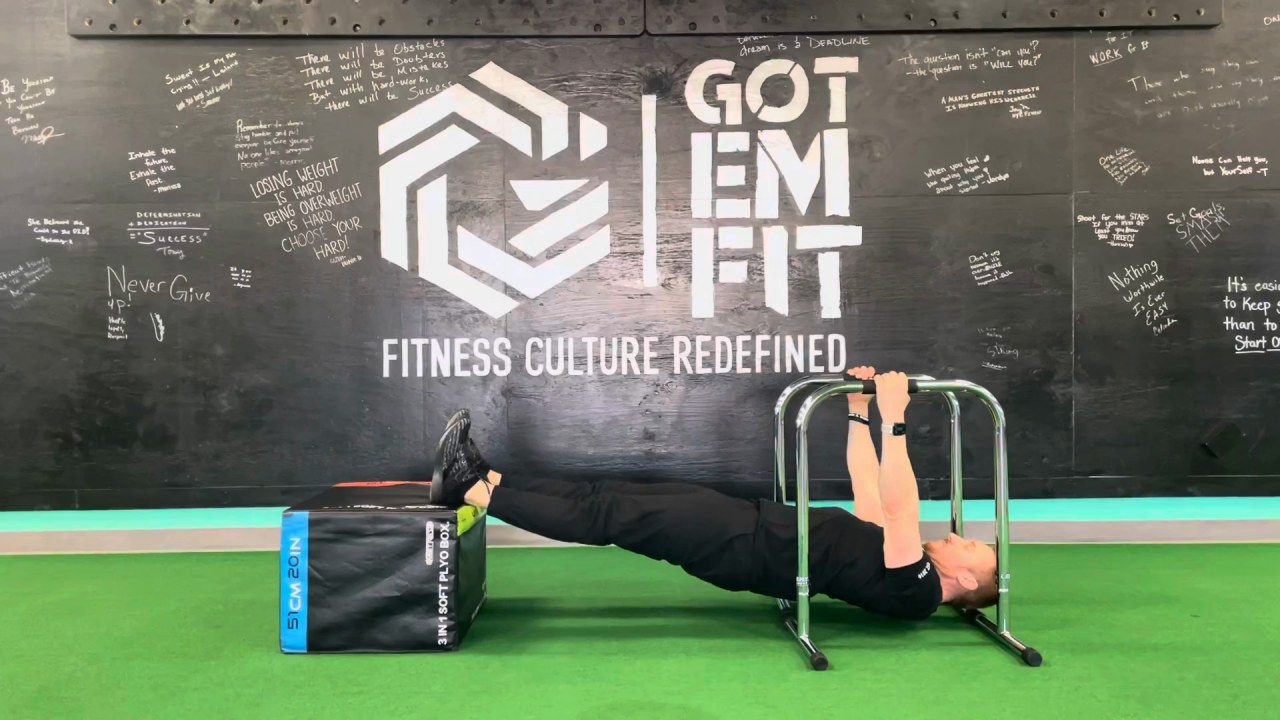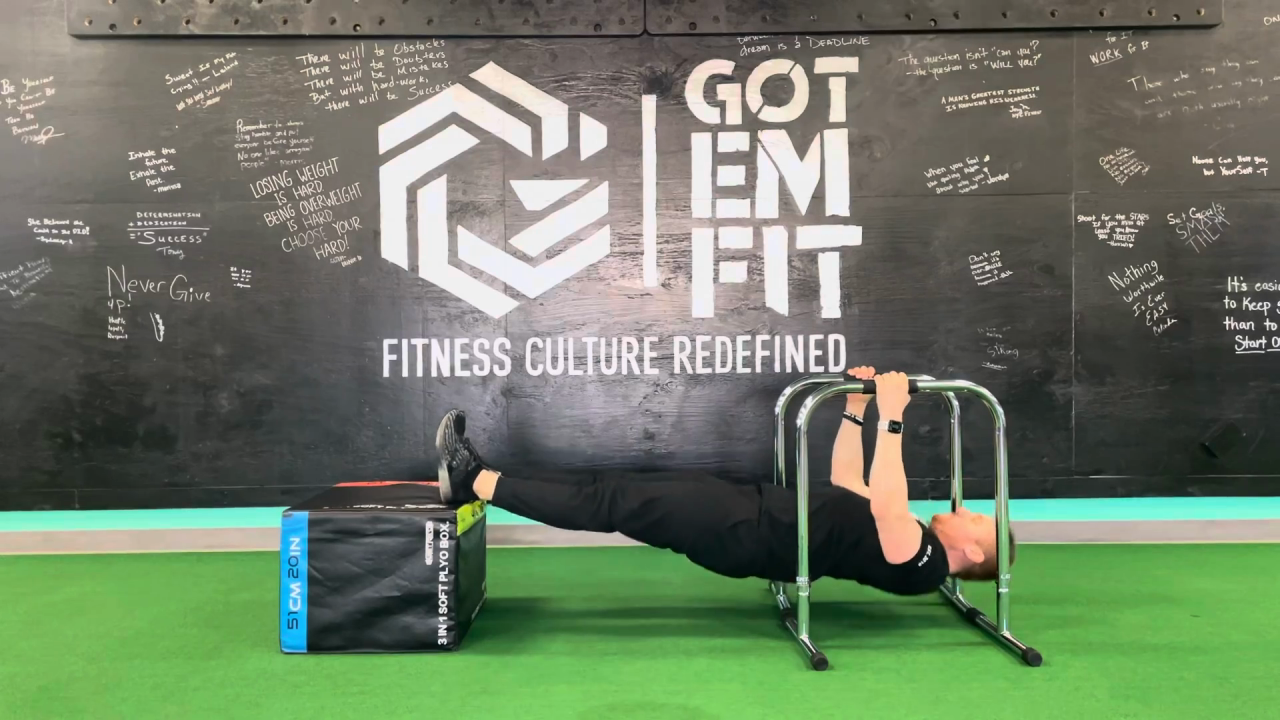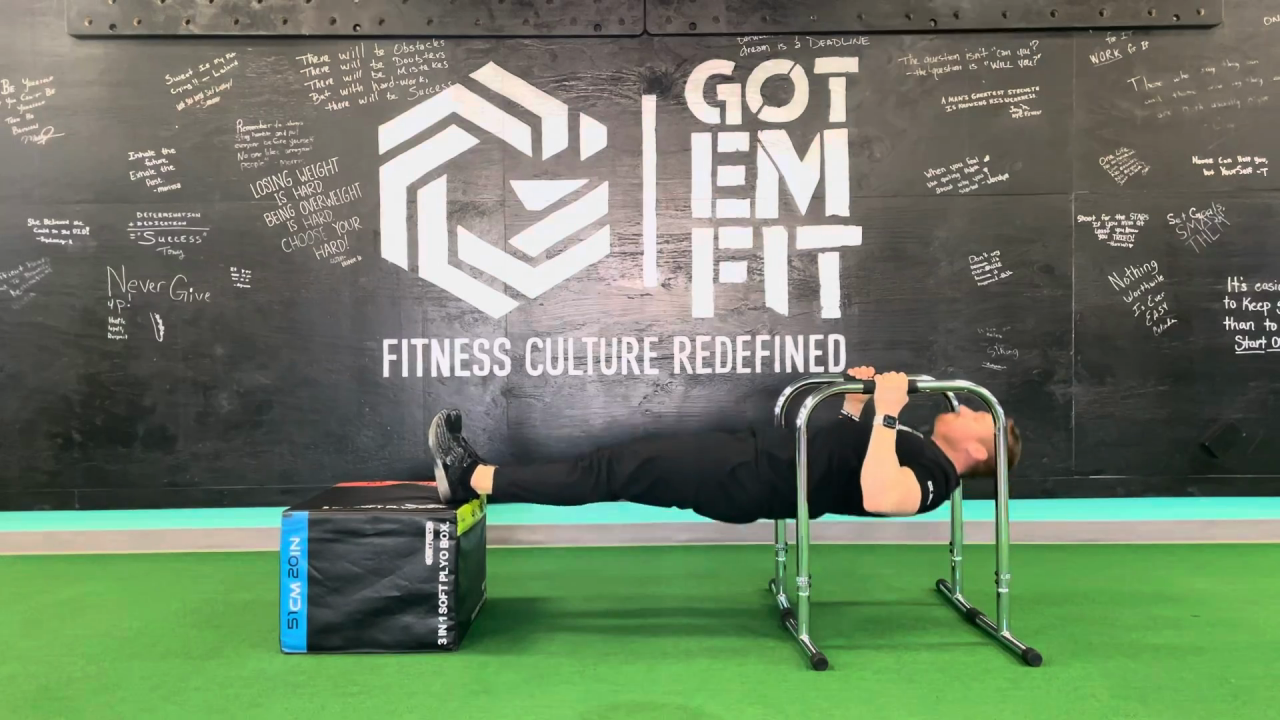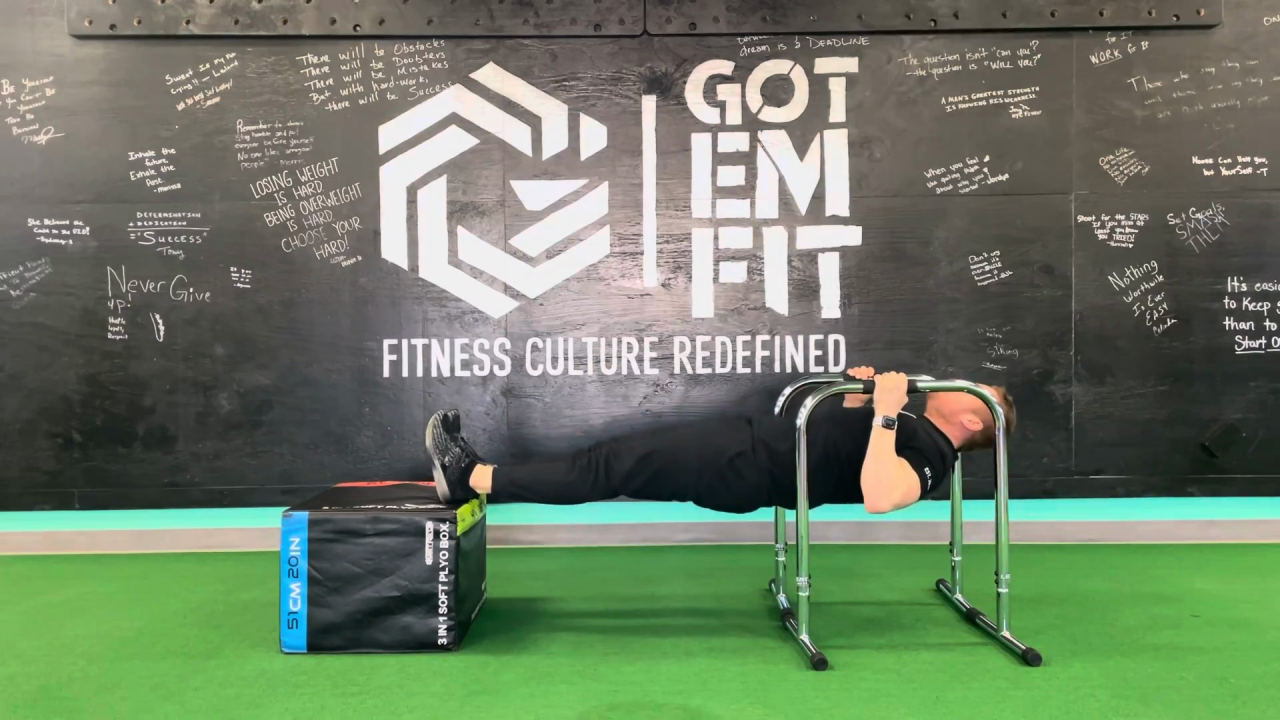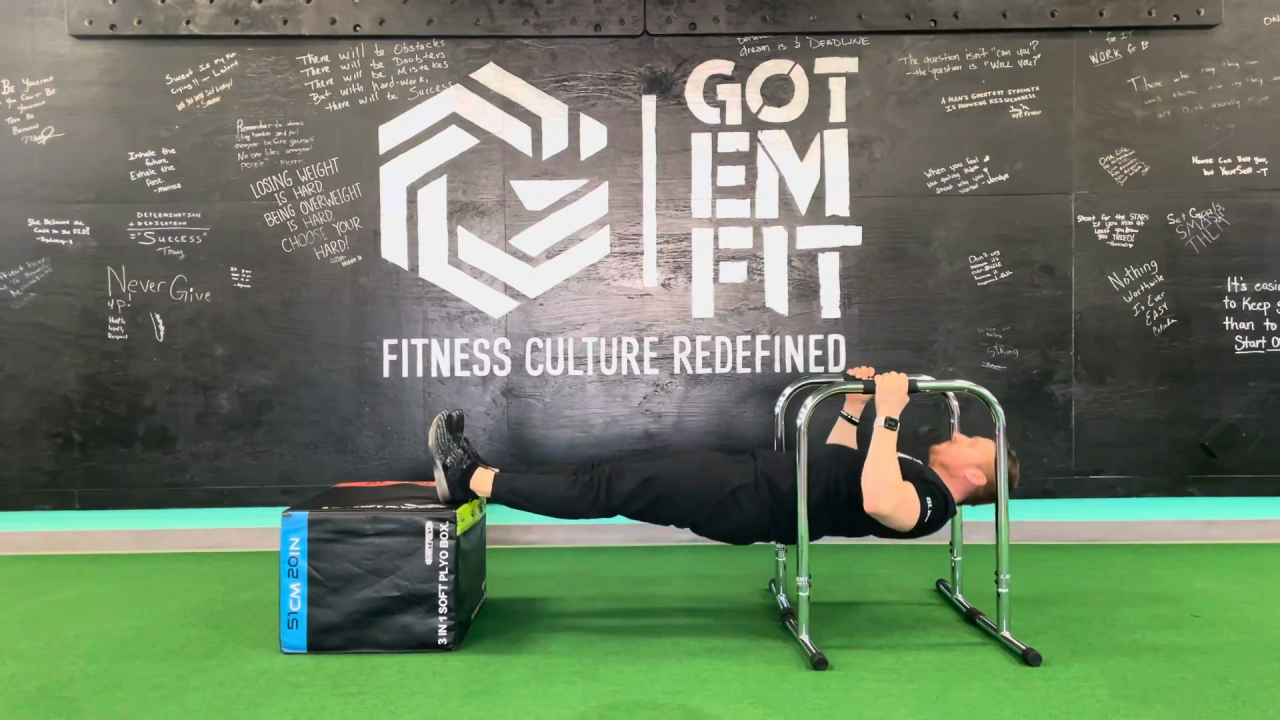
dt=0.4s
person 1, frame 1
left shoulder: (914, 590)
right shoulder: (904, 559)
left elbow: (899, 508)
right elbow: (869, 490)
left wrist: (893, 420)
right wrist: (859, 412)
left hip: (744, 548)
right hip: (752, 519)
left knee: (605, 518)
right knee: (606, 498)
left ankle: (473, 489)
right ankle: (480, 478)
person 1, frame 2
left shoulder: (918, 565)
right shoulder: (914, 543)
left elbow: (885, 505)
right elbow: (845, 482)
left wrist: (892, 419)
right wrist: (856, 409)
left hip: (747, 533)
right hip: (751, 504)
left knee: (610, 505)
right knee: (613, 494)
left ankle: (476, 481)
right ankle: (475, 477)
person 1, frame 3
left shoulder: (930, 478)
right shoulder: (919, 457)
left elbow: (875, 496)
left wrist: (885, 413)
right wrist: (856, 403)
left hip: (747, 478)
right hip: (749, 453)
left knee: (610, 475)
right knee: (615, 463)
left ankle: (473, 478)
right ankle: (476, 473)
person 1, frame 4
left shoulder: (926, 458)
right shoulder: (917, 437)
left elbow: (878, 496)
left wrist: (884, 413)
right wrist: (860, 395)
left hip: (745, 466)
right hip: (748, 440)
left knee: (605, 471)
right knee: (610, 461)
left ankle: (471, 478)
right ankle: (475, 473)
person 1, frame 5
left shoulder: (925, 503)
right shoulder: (918, 478)
left elbow: (874, 499)
left wrist: (887, 414)
right wrist: (856, 406)
left hip: (745, 500)
right hip: (750, 474)
left knee: (606, 490)
right knee: (610, 478)
left ankle: (472, 479)
right ankle: (477, 473)
